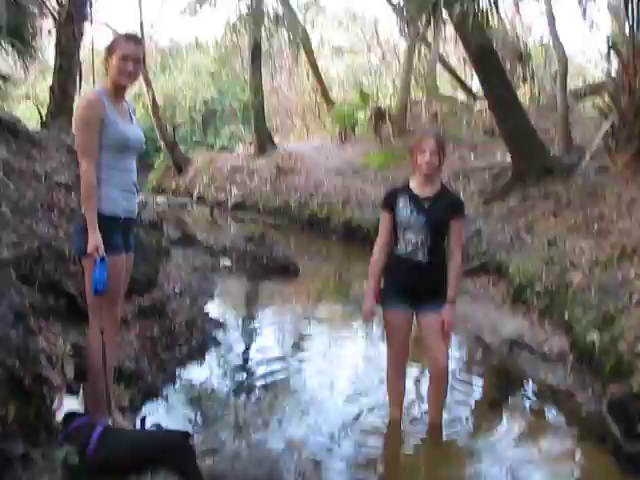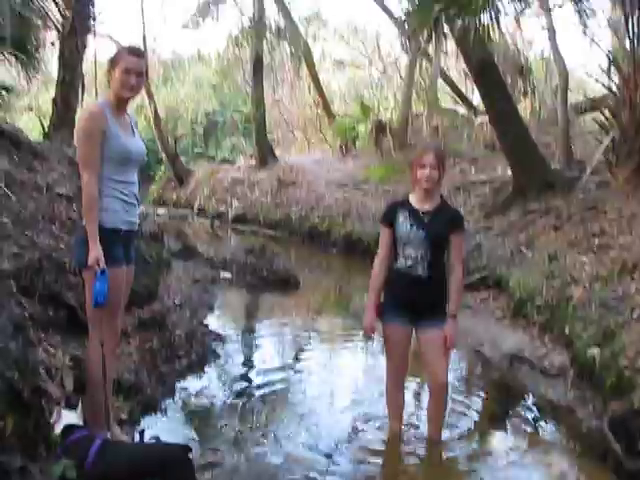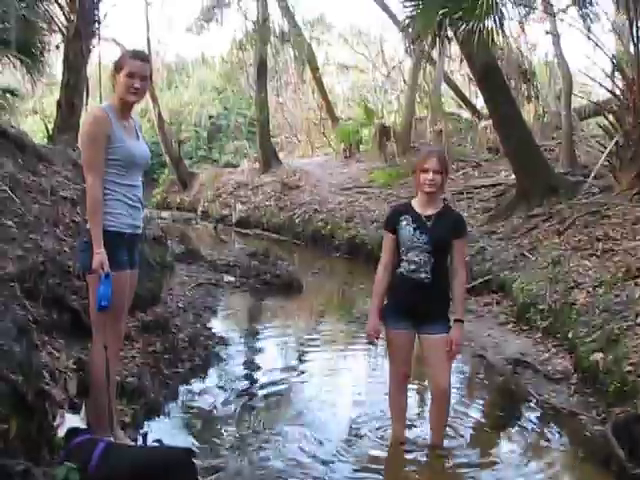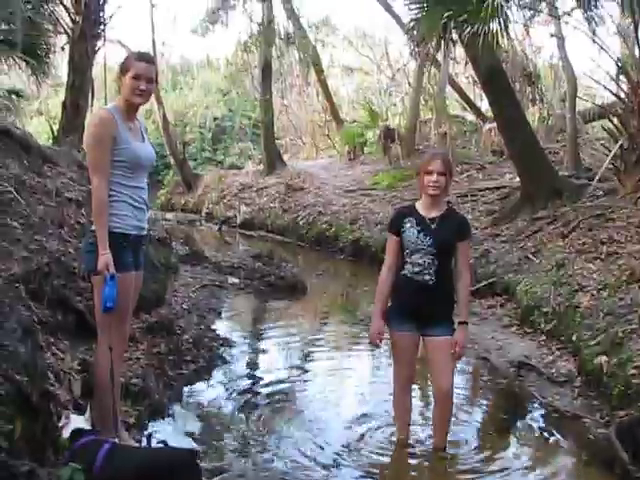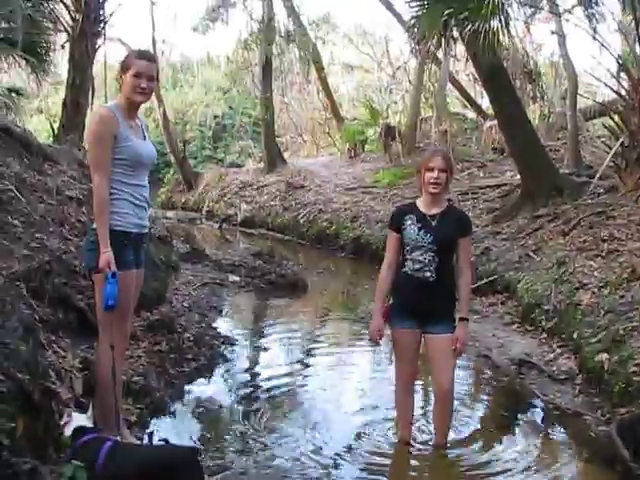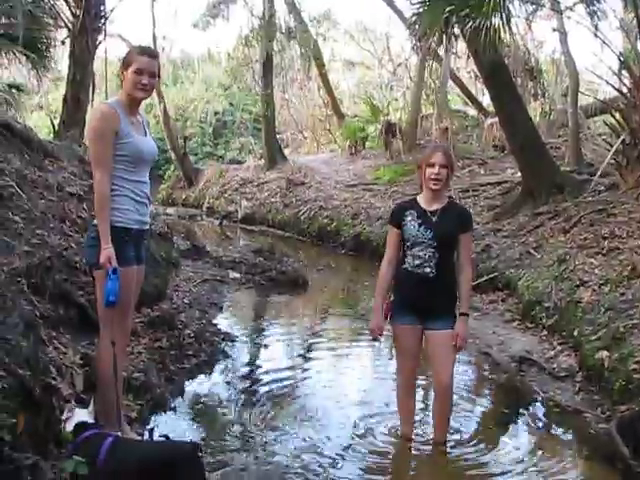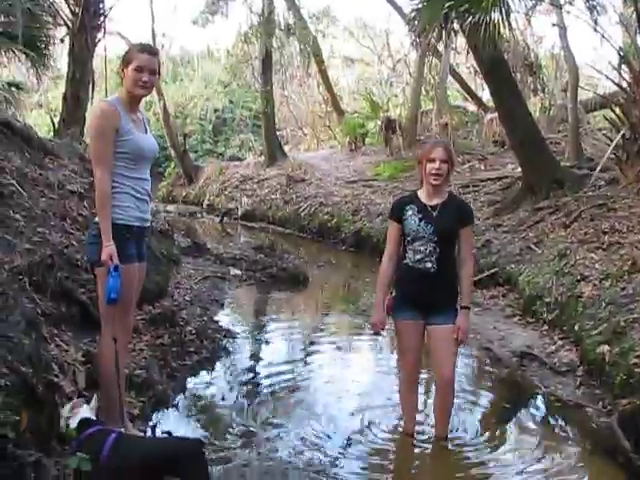
dt=0.1s
person 1, frame 1
left shoulder: (127, 107)
right shoulder: (93, 103)
right elbow: (87, 168)
left wrist: (127, 217)
right wrist: (93, 231)
left hip: (125, 220)
right hip: (103, 219)
left knee: (113, 320)
right knee: (102, 322)
left ankle: (107, 409)
right ankle: (100, 415)
person 1, frame 2
left shoulder: (129, 120)
right shoulder: (95, 115)
right elbow: (89, 180)
left wrist: (127, 232)
right wrist: (94, 243)
left hip: (126, 232)
right hip: (104, 232)
left knee: (113, 333)
right knee: (102, 334)
left ankle: (106, 422)
right ankle: (99, 429)
person 1, frame 3
left shoulder: (133, 123)
right shoulder: (99, 118)
right elbow: (93, 184)
left wrist: (131, 236)
right wrist: (98, 247)
left hip: (130, 236)
right hip: (108, 236)
left knee: (116, 337)
right knee: (105, 338)
left ankle: (110, 425)
right ankle: (102, 432)
person 1, frame 4
left shoulder: (139, 126)
right shoulder: (105, 120)
right elbow: (99, 186)
left wrist: (136, 238)
right wrist: (104, 248)
left hip: (135, 237)
right hip: (113, 238)
left knee: (121, 338)
right knee: (110, 339)
left ankle: (115, 427)
right ankle: (107, 433)
person 1, frame 5
left shoulder: (140, 124)
right shoulder: (106, 118)
right elbow: (100, 183)
left wrist: (138, 235)
right wrist: (105, 246)
left hip: (137, 236)
right hip: (114, 235)
left knee: (122, 336)
right knee: (111, 337)
left ankle: (117, 425)
right ankle: (109, 431)
person 1, frame 6
left shoulder: (141, 120)
right shoulder: (107, 114)
right elbow: (101, 179)
left wrist: (139, 231)
right wrist: (106, 242)
left hip: (137, 232)
right hip: (115, 231)
left knee: (123, 332)
right knee: (112, 333)
left ankle: (117, 421)
right ankle: (110, 426)
person 1, frame 7
left shoulder: (142, 117)
right shoulder: (107, 111)
right elbow: (102, 176)
left wrist: (140, 227)
right wrist: (107, 239)
left hip: (138, 229)
right hip: (116, 229)
left knee: (125, 329)
right knee: (114, 330)
left ankle: (120, 418)
right ankle: (112, 423)
person 2, frame 1
left shoulder: (451, 202)
right shoulder: (395, 196)
left elbow: (455, 253)
right elbow: (382, 244)
left wrist: (450, 302)
right wrist: (370, 292)
left hip: (432, 293)
right hip: (396, 289)
left knee: (439, 366)
right knee: (397, 360)
left ankle: (434, 426)
right ankle: (396, 422)
person 2, frame 2
left shoulder: (450, 216)
right shoulder: (395, 210)
left elbow: (455, 268)
right elbow: (382, 260)
left wrist: (452, 317)
right wrist: (371, 307)
left hip: (432, 308)
right hip: (396, 304)
left knee: (439, 381)
right knee: (396, 374)
left ankle: (433, 441)
right ankle: (395, 435)
person 2, frame 3
left shoulder: (453, 221)
right shoulder: (398, 215)
left elbow: (458, 273)
right elbow: (385, 266)
left wrist: (458, 321)
right wrist: (374, 313)
left hip: (435, 312)
right hip: (398, 308)
left knee: (441, 386)
right knee: (399, 378)
left ankle: (435, 447)
right ankle: (398, 440)
person 2, frame 4
left shoulder: (458, 223)
right shoulder: (402, 217)
left elbow: (463, 275)
right elbow: (389, 267)
left wrist: (462, 324)
right wrist: (377, 315)
left hip: (439, 315)
right hip: (402, 310)
left knee: (444, 389)
right knee: (403, 380)
left ankle: (439, 449)
right ankle: (402, 442)
person 2, frame 5
left shoulder: (458, 220)
right shoulder: (402, 215)
left elbow: (464, 272)
right elbow: (389, 266)
left wrist: (463, 321)
right wrist: (377, 313)
left hip: (441, 312)
right hip: (404, 309)
left knee: (444, 387)
right knee: (405, 379)
left ankle: (439, 447)
right ankle: (404, 441)
person 2, frame 6
left shoulder: (459, 215)
right shoulder: (403, 211)
left elbow: (465, 267)
right elbow: (389, 261)
left wrist: (463, 316)
right wrist: (377, 309)
left hip: (442, 308)
right hip: (405, 304)
left knee: (444, 382)
right knee: (406, 376)
left ankle: (439, 444)
right ankle: (406, 438)
person 2, frame 7
left shoulder: (460, 210)
right shoulder: (403, 206)
left elbow: (466, 262)
right elbow: (390, 257)
left wrist: (464, 310)
right wrist: (379, 304)
left hip: (443, 303)
right hip: (407, 300)
left knee: (445, 378)
right knee: (409, 372)
left ankle: (440, 439)
right ankle: (408, 433)
